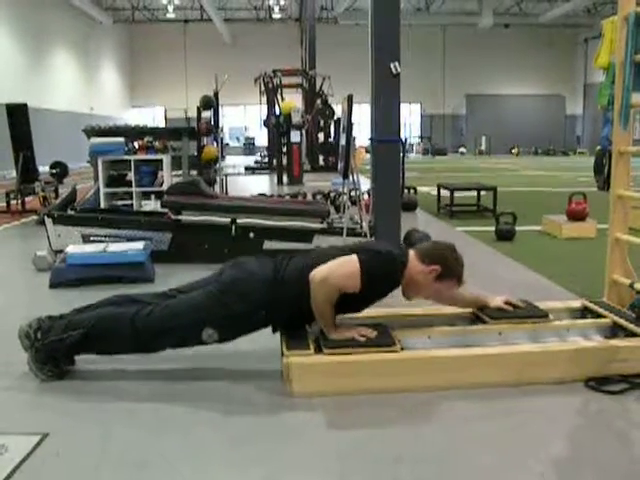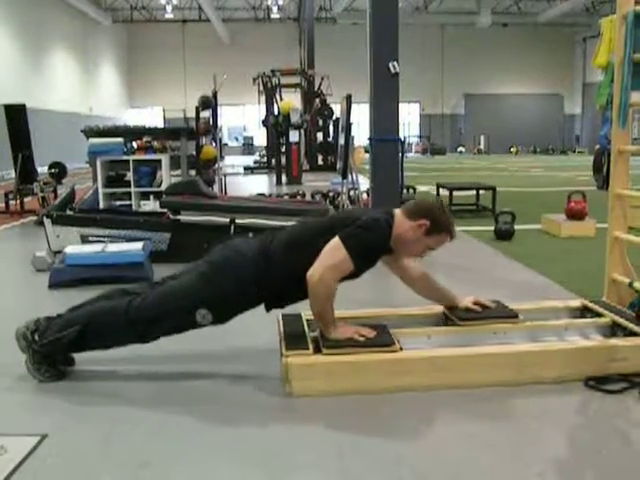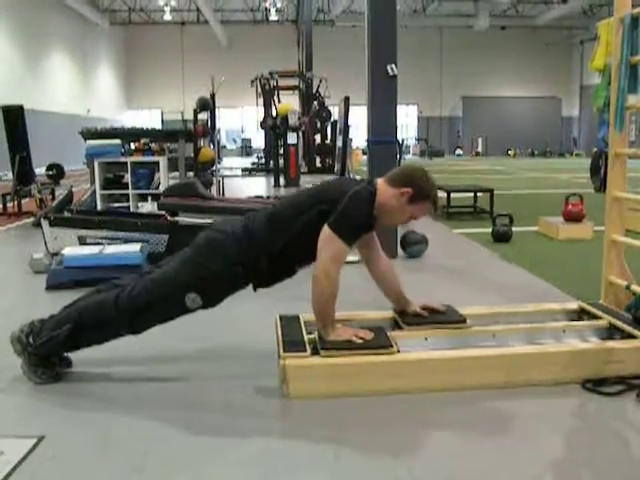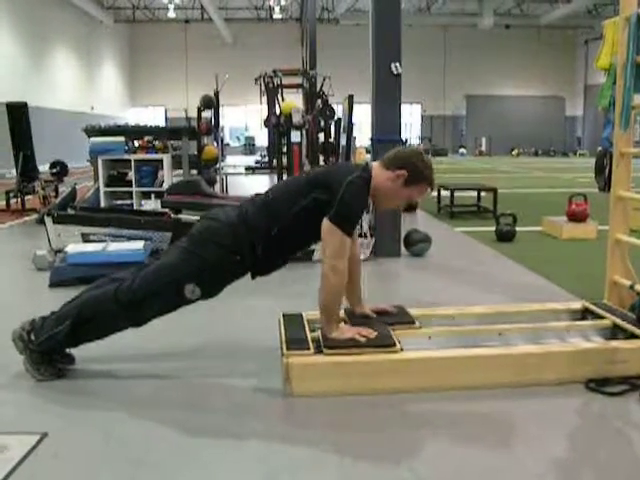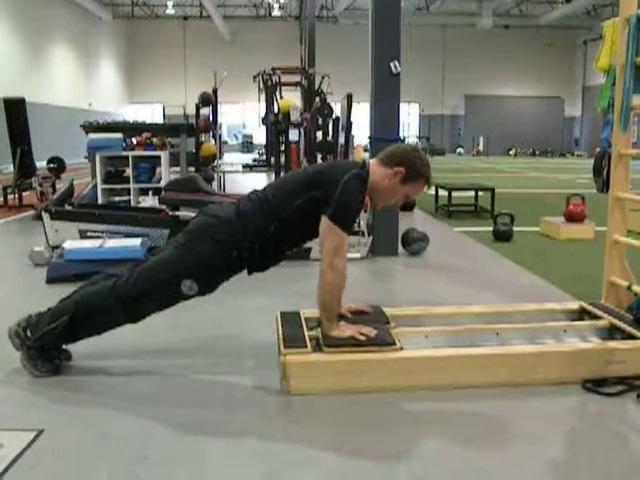
dt=0.5s
person 1, frame 1
left shoulder: (397, 258)
right shoulder: (389, 265)
left elbow: (439, 293)
right elbow: (322, 278)
left wrist: (485, 300)
right wrist: (331, 329)
left hip: (253, 279)
right hip: (251, 299)
left knee: (155, 307)
right knee: (149, 327)
left ankle: (55, 328)
right ankle: (48, 340)
person 1, frame 2
left shoulder: (384, 227)
right shoulder: (375, 229)
left elbow: (413, 275)
right elbow: (319, 277)
left wrist: (455, 301)
right wrist: (330, 327)
left hip: (245, 259)
right hip: (243, 276)
left knee: (147, 302)
right knee: (144, 317)
left ankle: (51, 330)
right ankle: (46, 341)
person 1, frame 3
left shoulder: (361, 201)
right shoulder: (358, 201)
left elbow: (377, 261)
right elbow: (326, 269)
left wrist: (406, 306)
right wrist: (328, 330)
left hip: (231, 245)
right hip: (229, 257)
left knee: (139, 293)
right knee: (135, 306)
left ankle: (44, 334)
right ankle: (37, 342)
person 1, frame 4
left shoulder: (353, 182)
right shoulder: (353, 187)
left elbow: (349, 251)
right elbow: (333, 262)
left wrist: (357, 304)
right wrist: (332, 327)
left hip: (228, 233)
right hip: (226, 246)
left knee: (138, 287)
right knee: (136, 298)
left ankle: (46, 333)
right ankle: (39, 339)
person 1, frame 5
left shoulder: (348, 178)
right shoulder: (351, 186)
left elbow: (330, 255)
right elbow: (333, 260)
left wrist: (334, 306)
right wrist: (331, 325)
left hip: (225, 230)
right hip: (224, 242)
left knee: (135, 284)
right knee: (132, 295)
left ankle: (42, 328)
right ankle: (35, 335)
